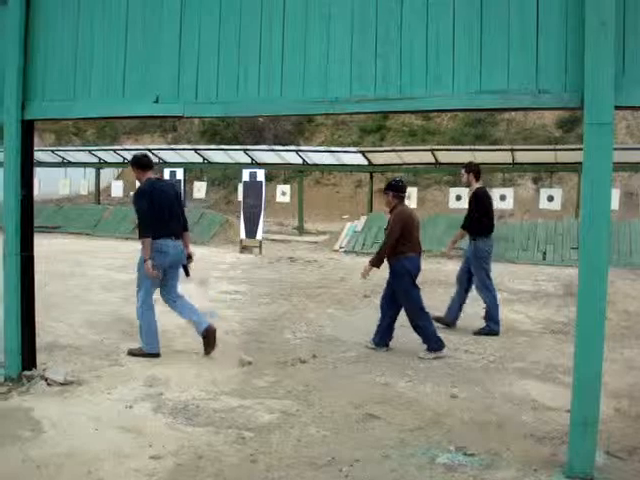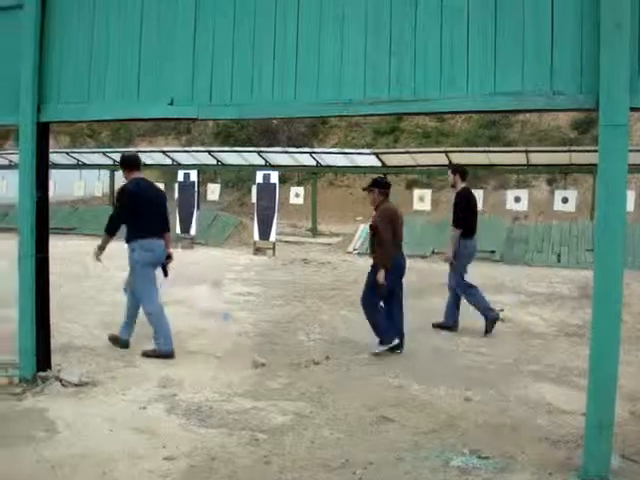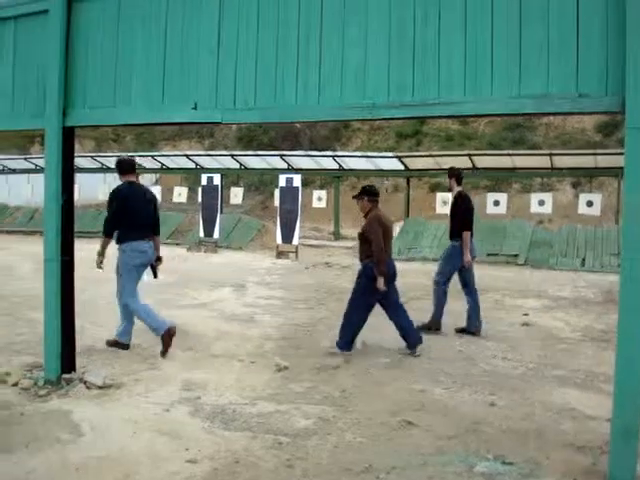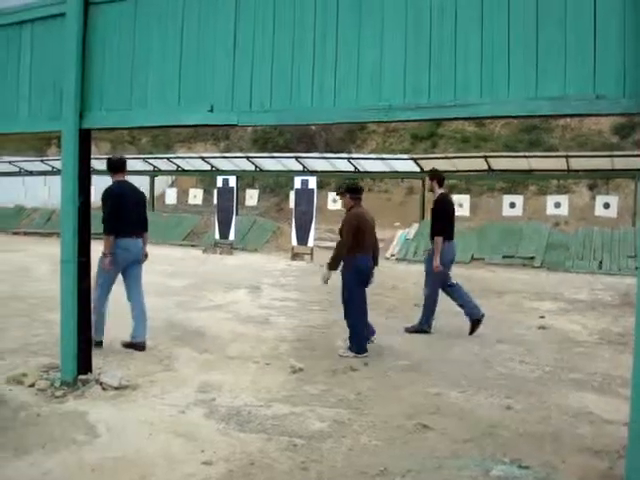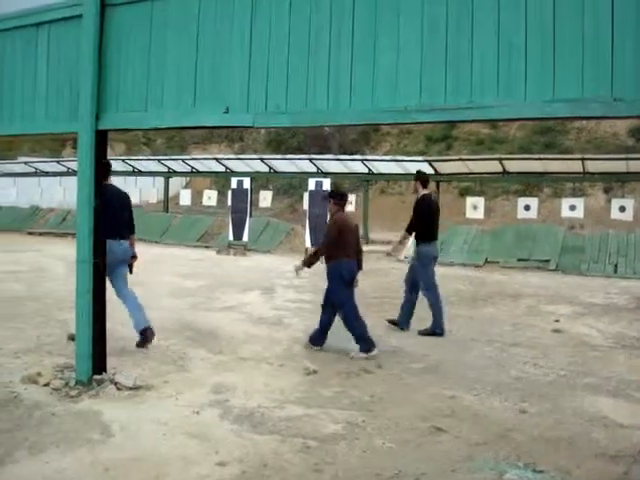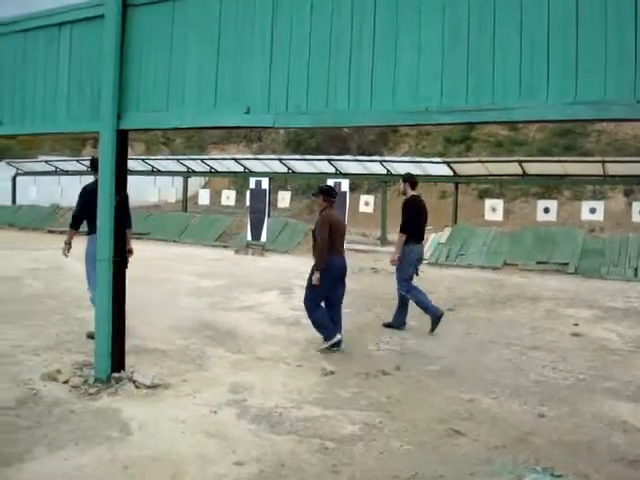
dt=0.3s
person 1, frame 1
left shoulder: (142, 191)
right shoulder: (172, 188)
left elbow: (145, 228)
right elbow: (183, 221)
left wrist: (146, 259)
right wrist: (187, 248)
left hip: (157, 247)
right hip: (176, 247)
left knee: (144, 298)
right knee: (171, 295)
left ankle: (149, 347)
right ankle: (204, 327)
person 1, frame 2
left shoulder: (127, 190)
right shoulder: (156, 189)
left elbow: (115, 221)
right elbow: (165, 222)
left wrist: (101, 247)
right wrist: (167, 249)
left hip: (140, 248)
right hip: (157, 246)
left knee: (148, 298)
right knee: (132, 290)
left ankle: (164, 347)
right ankle: (124, 336)
person 1, frame 3
left shoulder: (118, 193)
right shoulder: (149, 194)
left elbow: (110, 225)
right elbow: (155, 226)
left wrist: (101, 252)
right wrist: (156, 252)
left hip: (130, 249)
right hip: (147, 248)
left knee: (128, 299)
right knee: (127, 294)
left ankle: (164, 329)
right ankle: (123, 338)
person 1, frame 4
left shoulder: (111, 192)
right shoulder: (139, 192)
left elbow: (109, 225)
left wrist: (106, 253)
right wrist: (143, 248)
left hip: (121, 245)
right hip: (137, 245)
left knee: (100, 292)
right knee: (135, 294)
left ankle: (96, 336)
right ankle: (138, 339)
person 1, frame 5
left shoulder: (97, 194)
right shoulder: (123, 195)
left elbow: (96, 227)
right elbow: (130, 226)
right wrist: (132, 249)
left hip: (106, 247)
right hip: (122, 246)
right knee: (124, 291)
right ankle: (144, 327)
person 1, frame 6
left shoulder: (88, 190)
left elbow: (77, 217)
right elbow: (127, 220)
left wrist: (68, 242)
right wrist: (128, 244)
left hip: (97, 240)
left knee: (96, 286)
person 2, frame 1
left shoulder: (399, 214)
right shoulder: (407, 212)
left elbow: (388, 243)
left wrist: (372, 264)
left hip: (402, 264)
right hip: (408, 262)
left knee: (414, 308)
right knee: (389, 304)
left ankle: (435, 346)
right ankle: (380, 340)
person 2, frame 2
left shoulder: (384, 211)
right shoulder: (392, 210)
left elbow: (385, 241)
left wrist: (381, 268)
left hip: (386, 263)
right hip: (397, 260)
left knee: (369, 301)
right knee: (393, 304)
left ankle: (388, 338)
right ankle: (395, 343)
person 2, frame 3
left shoulder: (373, 219)
right shoulder: (382, 217)
left elbow: (378, 249)
left wrist: (379, 276)
left hip: (372, 269)
right hip: (387, 267)
left knee: (357, 308)
right knee: (394, 307)
left ankle: (344, 345)
right ankle: (413, 343)
person 2, frame 4
left shoulder: (353, 216)
right shoulder: (366, 215)
left elbow: (343, 245)
right elbow: (374, 243)
left wrist: (330, 268)
right wrist: (372, 265)
left hip: (354, 264)
right hip: (365, 262)
left knee: (354, 305)
right knee: (353, 303)
left ankle: (357, 348)
right ankle: (367, 332)
person 2, frame 5
left shoulder: (336, 221)
right shoulder: (350, 222)
left elbow: (323, 247)
right elbow: (358, 249)
left wrist: (304, 264)
right wrist: (356, 271)
left hip: (338, 269)
right hip: (349, 266)
left knee: (348, 309)
right knee: (330, 305)
left ankle: (367, 347)
right ankle: (317, 339)
person 2, frame 6
left shoulder: (324, 217)
right shoulder: (338, 218)
left elbow: (322, 245)
left wrist: (317, 270)
left hip: (326, 265)
right hip: (340, 263)
left knee: (312, 303)
right knee: (334, 304)
left ankle: (330, 334)
right ankle: (334, 341)
person 3, frame 1
left shoulder: (478, 195)
right shoulder: (481, 193)
left elbow: (467, 224)
left wrist: (450, 246)
left hip: (480, 244)
right hip: (476, 243)
left knee: (484, 285)
right knee: (463, 279)
left ankle: (492, 325)
right ankle: (451, 317)
person 3, frame 2
left shoulder: (462, 195)
right shoulder: (467, 194)
left elbow: (458, 224)
left wrist: (450, 249)
left hip: (462, 243)
right hip: (467, 243)
left knee: (458, 283)
right knee: (456, 283)
left ankle: (490, 314)
right ankle: (450, 321)
person 3, frame 3
left shoulder: (460, 199)
right shoulder: (464, 198)
left elbow: (465, 227)
left wrist: (466, 252)
left hip: (458, 246)
right hip: (464, 247)
left knee: (440, 282)
right knee: (469, 286)
left ankle: (435, 322)
right ankle: (474, 326)
person 3, frame 4
left shoulder: (440, 202)
right shoulder: (446, 199)
left elbow: (438, 232)
left wrist: (435, 257)
left hip: (441, 248)
right hip: (449, 247)
left knee: (430, 286)
right knee: (447, 284)
left ankle: (424, 325)
right ankle: (474, 313)
person 3, frame 5
left shoulder: (421, 202)
right shoulder: (432, 201)
left elbow: (411, 227)
left wrist: (396, 246)
left hip: (424, 249)
right hip: (430, 246)
left knee: (429, 288)
right knee: (411, 283)
left ankle: (437, 327)
right ankle: (403, 321)
person 3, frame 6
left shoulder: (409, 202)
right shoulder: (421, 202)
left elbow: (404, 229)
left wrist: (396, 252)
left hip: (409, 248)
right hip: (418, 247)
left knee: (404, 285)
right knee: (405, 284)
left ankle: (434, 311)
right ankle: (398, 321)
